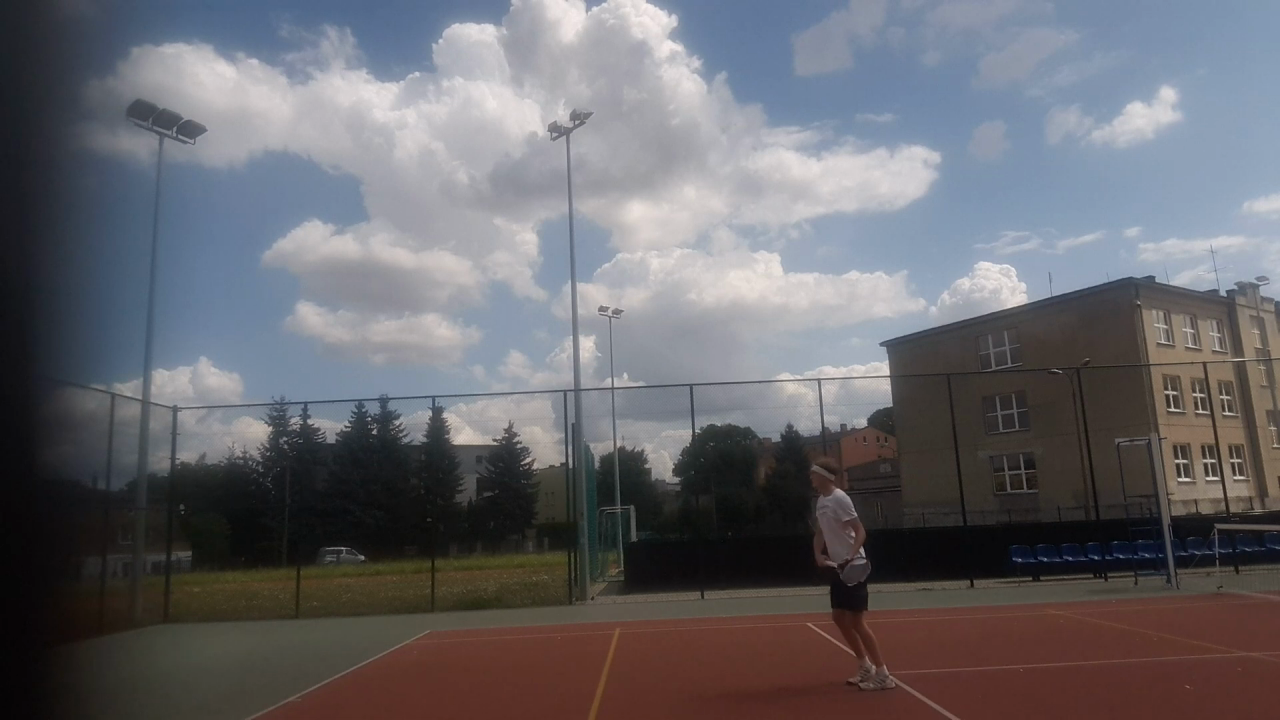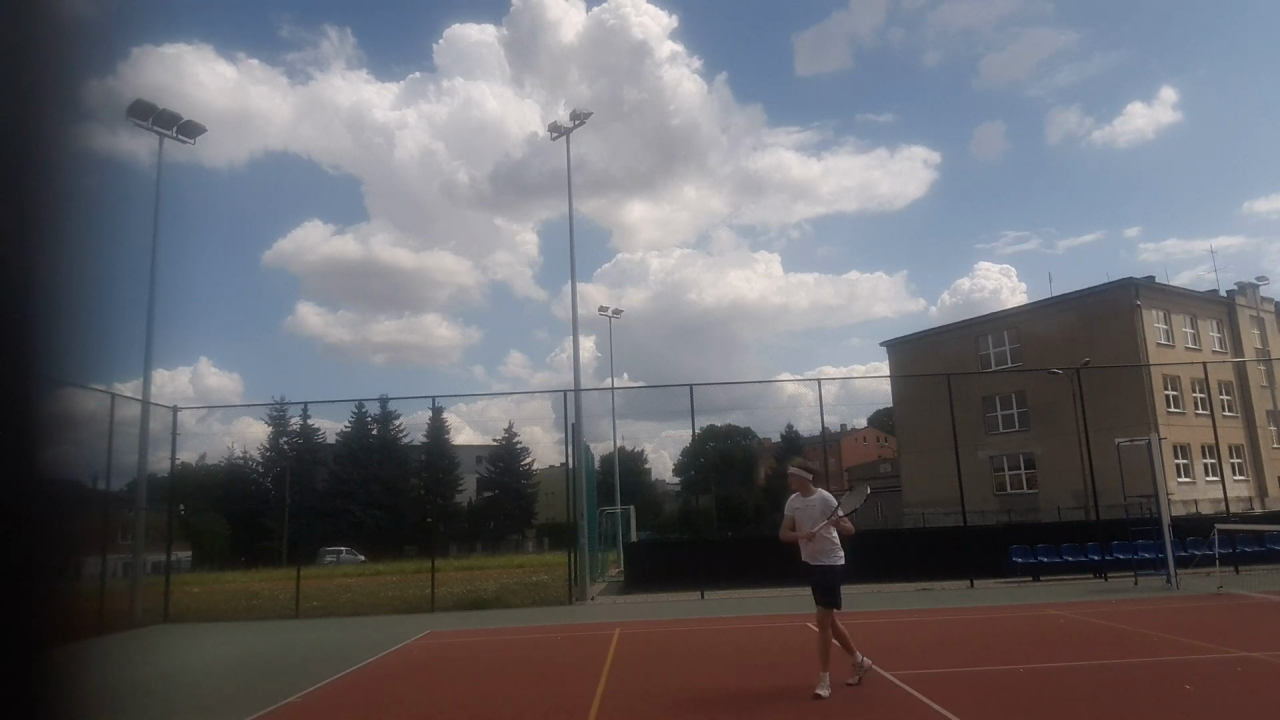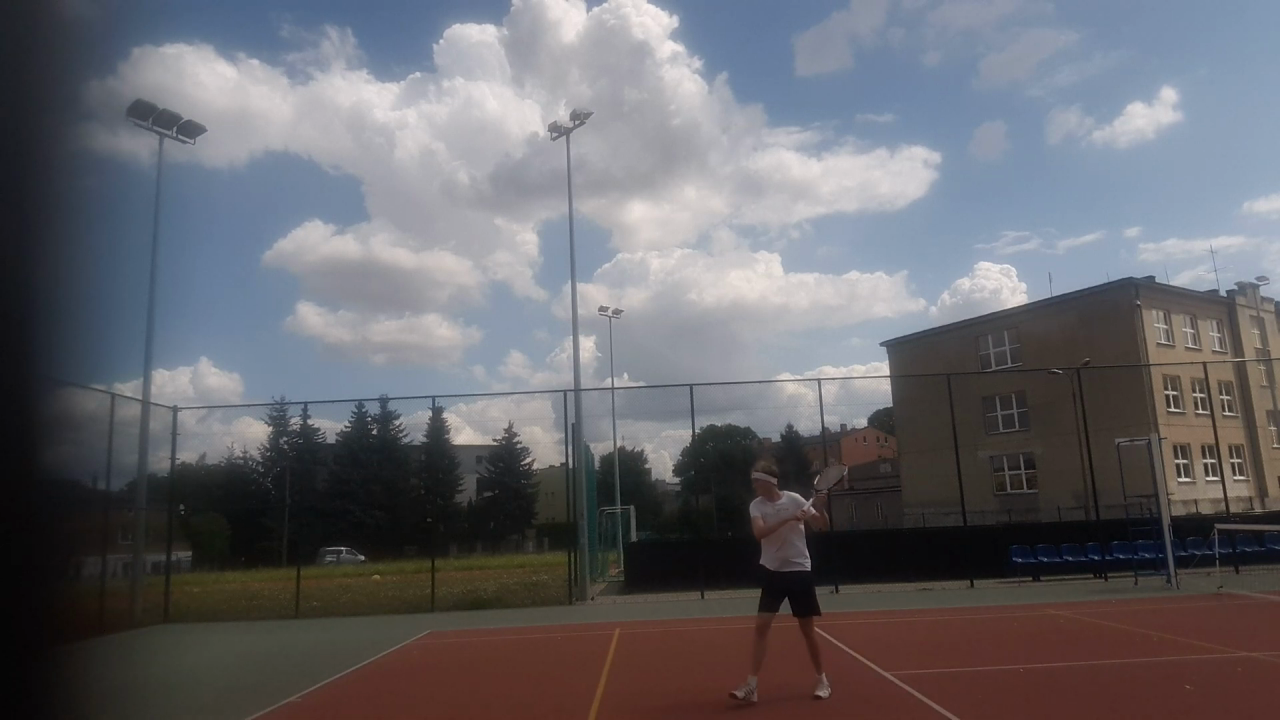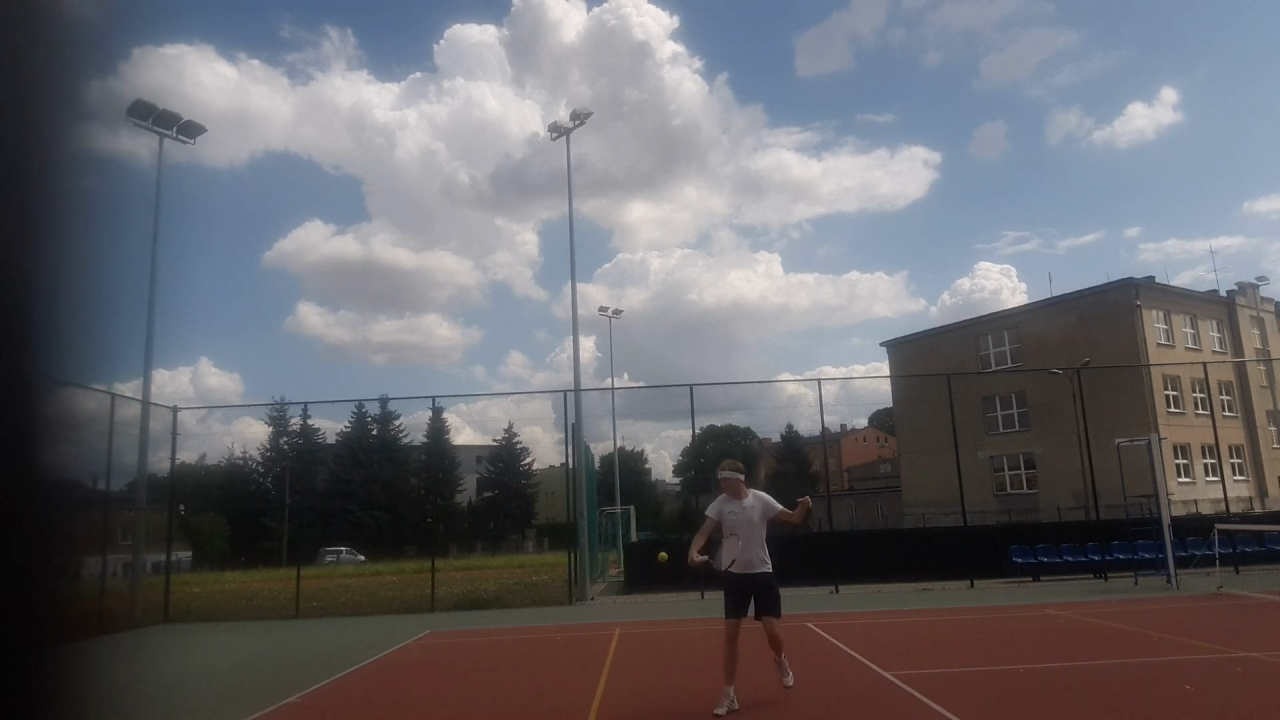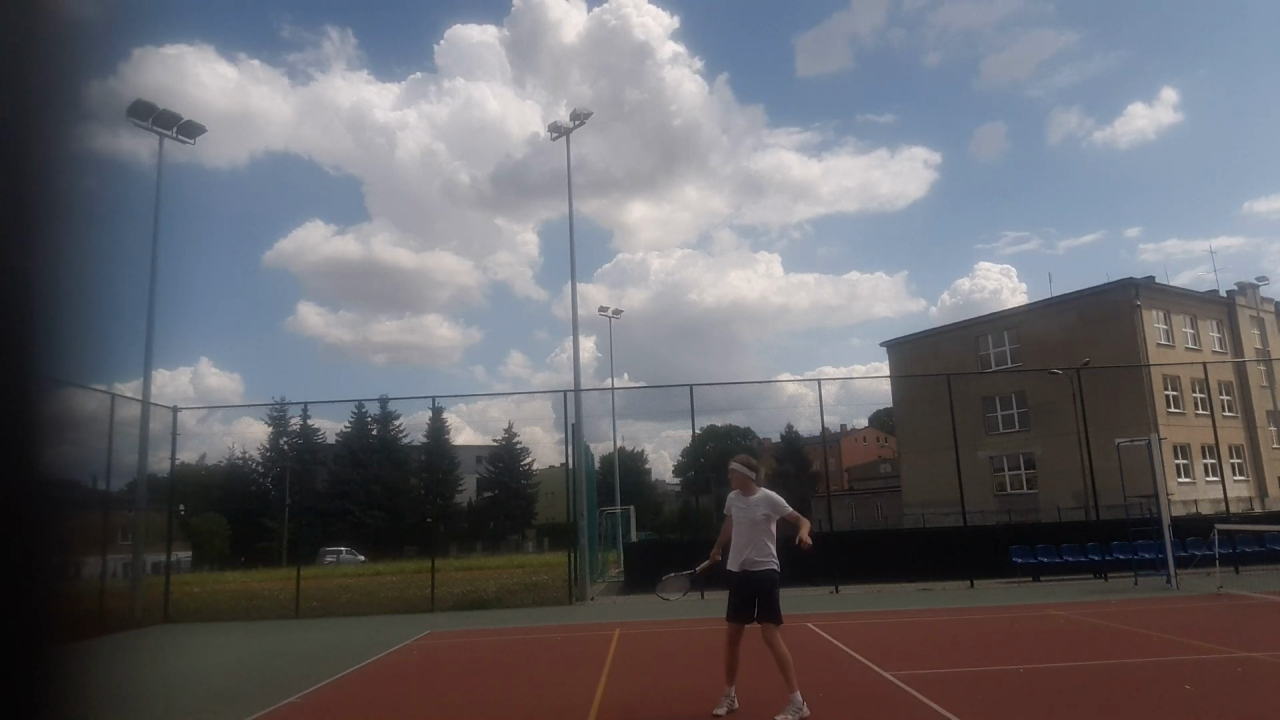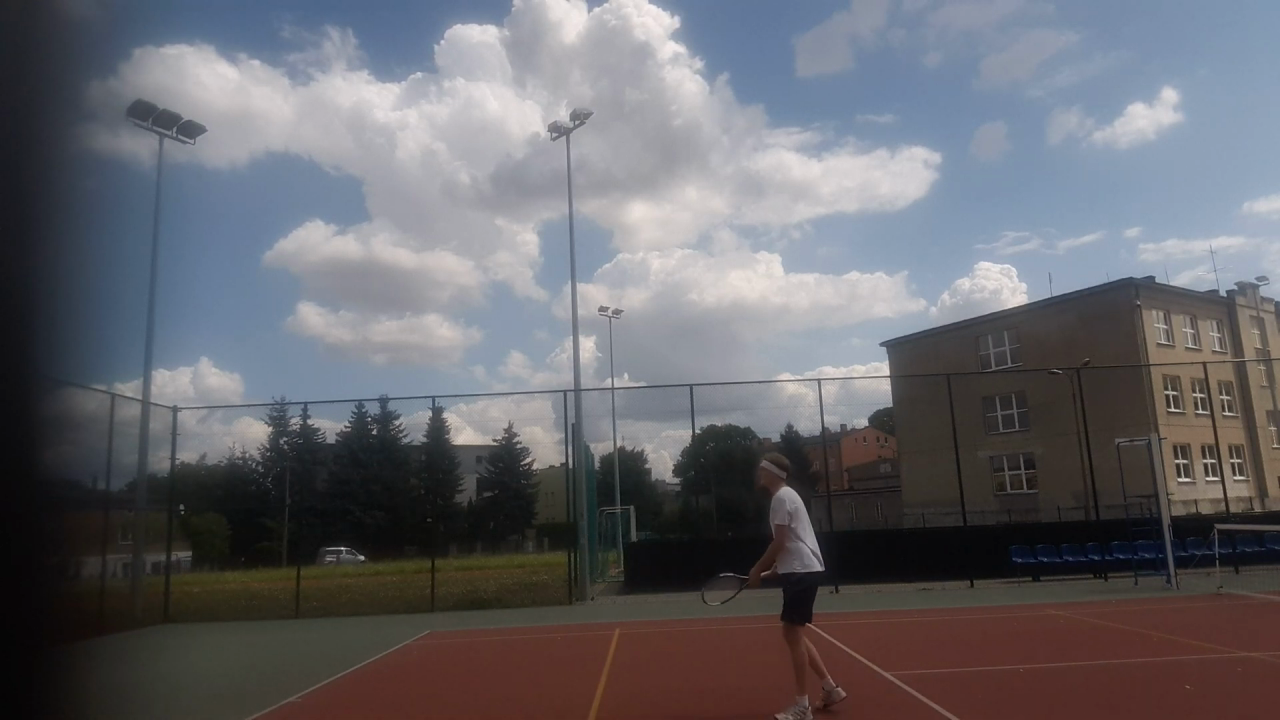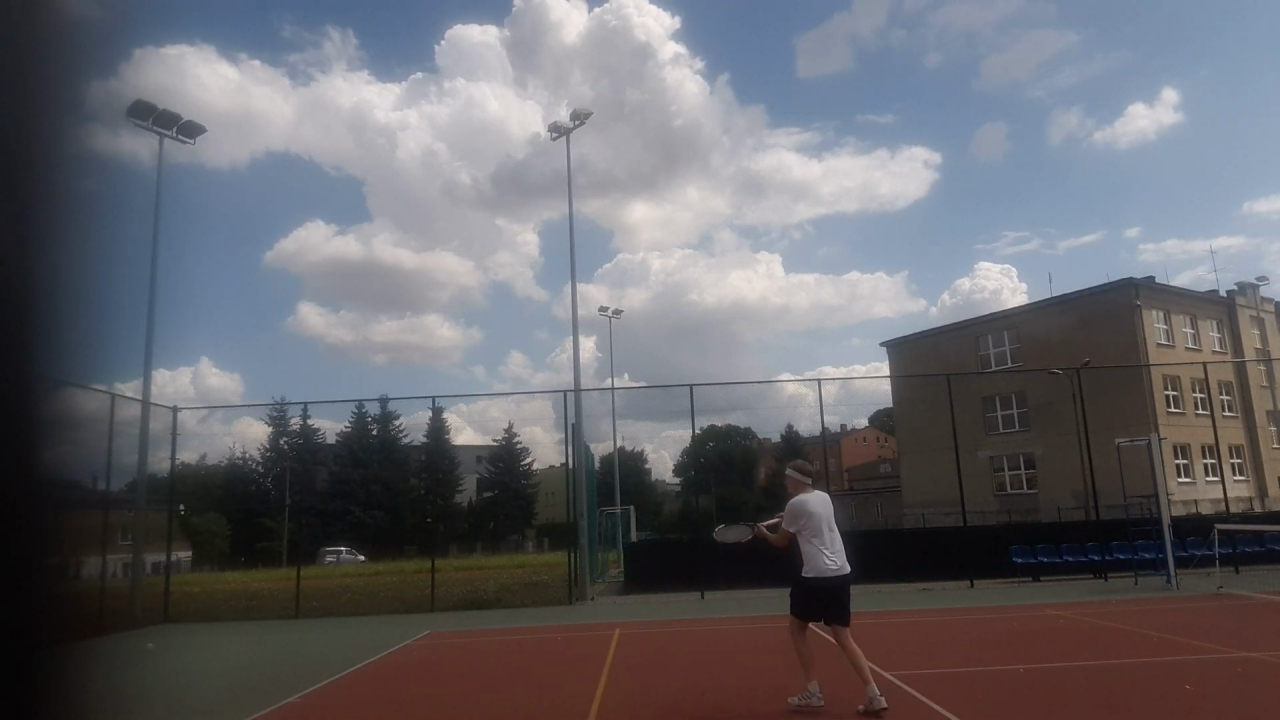
dt=0.4s
person 1, frame 1
left shoulder: (840, 499)
right shoulder: (821, 501)
left elbow: (860, 532)
right elbow: (821, 534)
left wrist: (852, 558)
right wrist: (818, 554)
left hip: (854, 566)
right hip: (839, 568)
left knee: (856, 621)
right knee: (840, 618)
left ankle: (883, 674)
right ankle: (867, 667)
person 1, frame 2
left shoulder: (824, 498)
right shoulder: (793, 501)
left elbow: (849, 529)
right elbow: (783, 533)
left wrist: (840, 524)
right wrist: (800, 535)
left hip: (831, 564)
right hip: (812, 565)
left knee: (823, 620)
right knee: (829, 620)
left ankle: (824, 679)
right ankle: (859, 661)
person 1, frame 3
left shoulder: (794, 500)
right shoulder: (756, 505)
left elbow: (822, 526)
right elbow: (759, 533)
left wrist: (821, 508)
right wrist: (788, 518)
left hip: (799, 571)
right hip: (772, 572)
left knee: (807, 629)
right knee: (761, 626)
left ankle: (822, 679)
right ankle: (751, 685)
person 1, frame 4
left shoulder: (761, 499)
right shoulder: (720, 503)
left elbow: (794, 519)
right elbow: (702, 533)
left wrist: (803, 507)
right wrist: (693, 552)
left hip: (762, 571)
right hip: (734, 575)
left knee: (772, 631)
right knee: (731, 632)
left ankle: (780, 660)
right ankle: (729, 695)
person 1, frame 5
left shoulder: (769, 499)
right shoulder: (733, 498)
left elbow: (802, 520)
left wrist: (803, 534)
right wrist: (717, 549)
left hip: (765, 573)
right hip: (739, 574)
left knee: (772, 637)
right knee: (732, 636)
right ankle: (729, 696)
person 1, frame 6
left shoulder: (781, 498)
right shoulder: (786, 495)
left elbow: (779, 543)
left wrist: (757, 570)
right wrist: (774, 569)
left hip: (801, 573)
right hip: (801, 571)
left knee: (793, 636)
right knee: (793, 634)
right ankle: (829, 688)
person 1, frame 7
left shoulder: (795, 505)
right shoulder: (824, 498)
left elbow: (781, 541)
left wrist: (764, 533)
left hip: (815, 577)
right hip: (840, 574)
left knee: (797, 630)
right knee: (843, 637)
left ankle: (812, 692)
right ankle: (874, 696)
